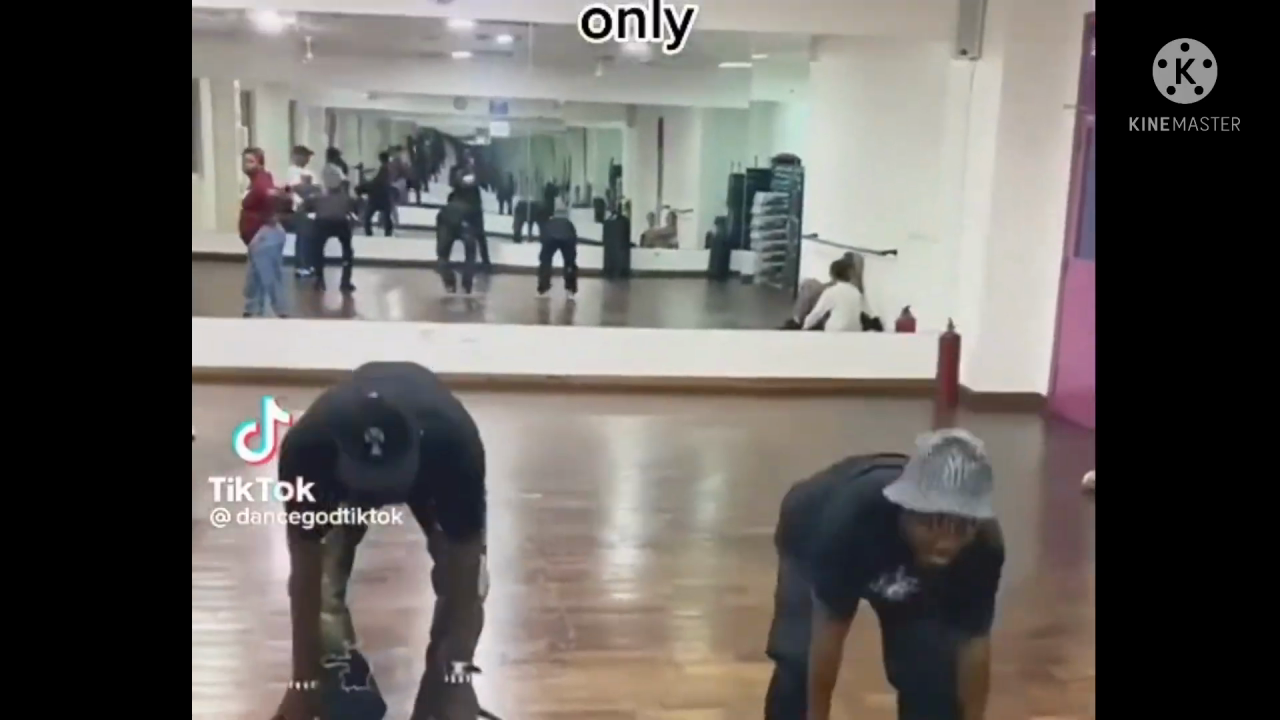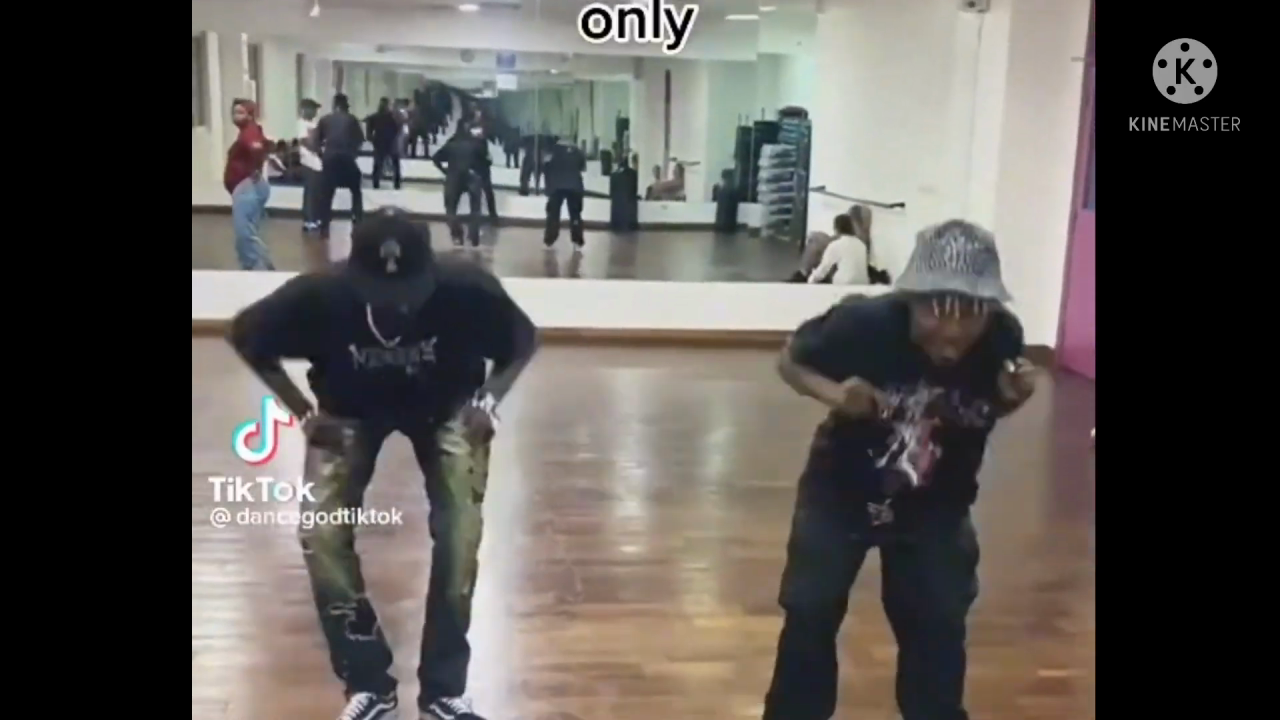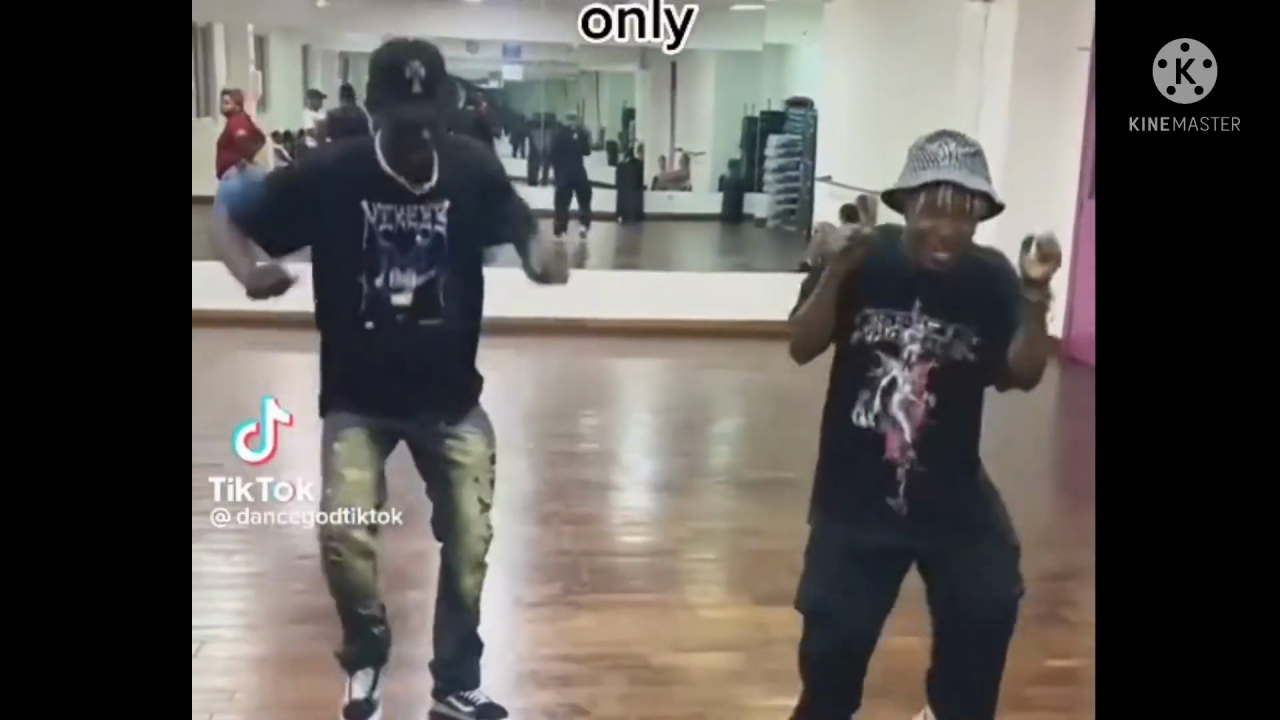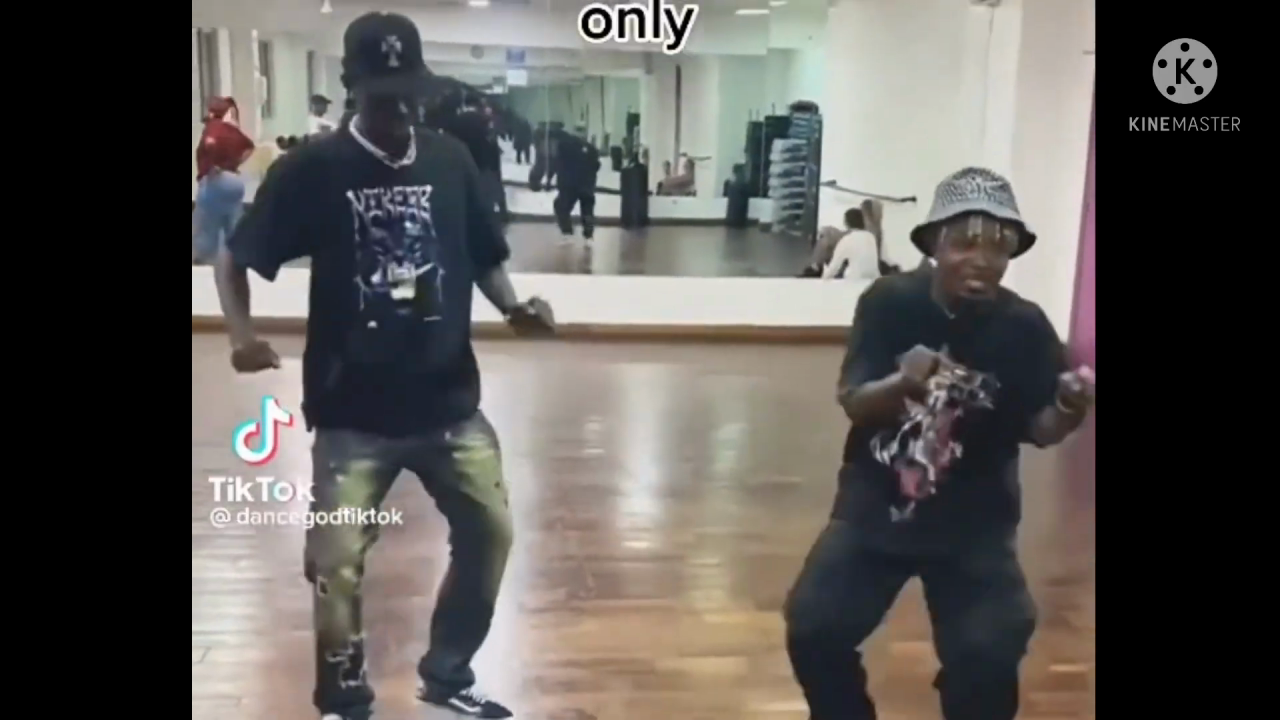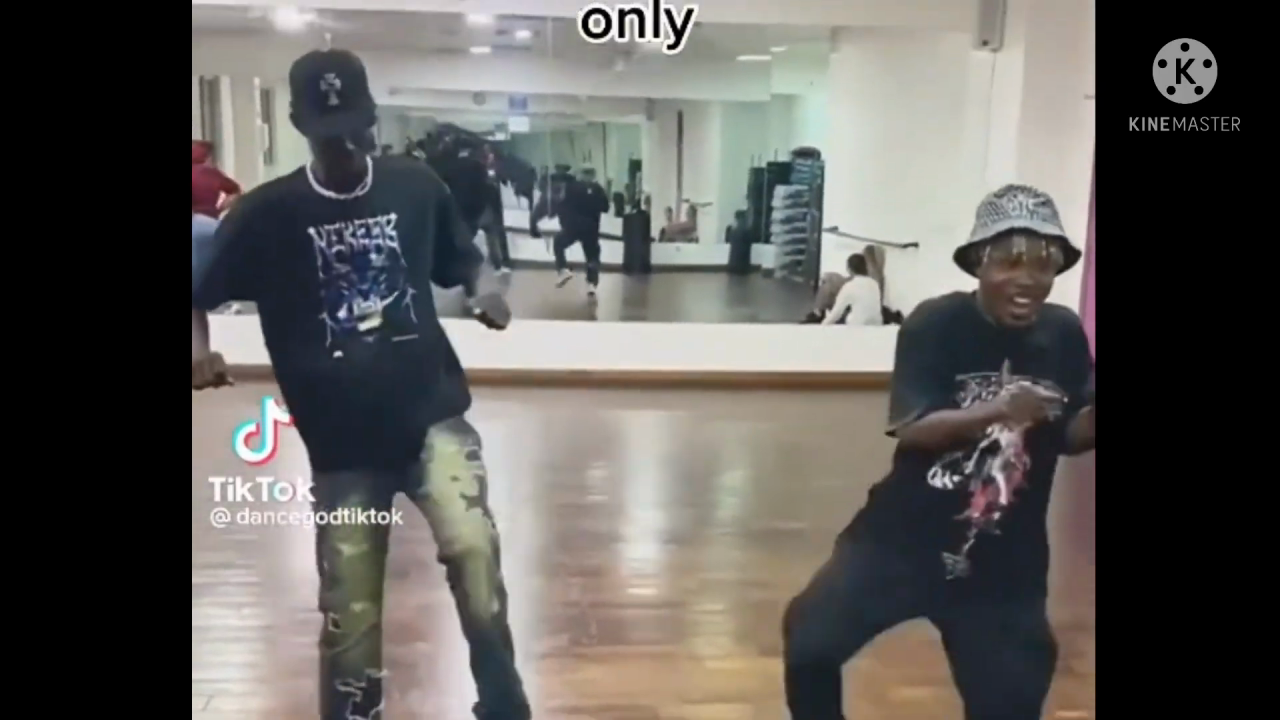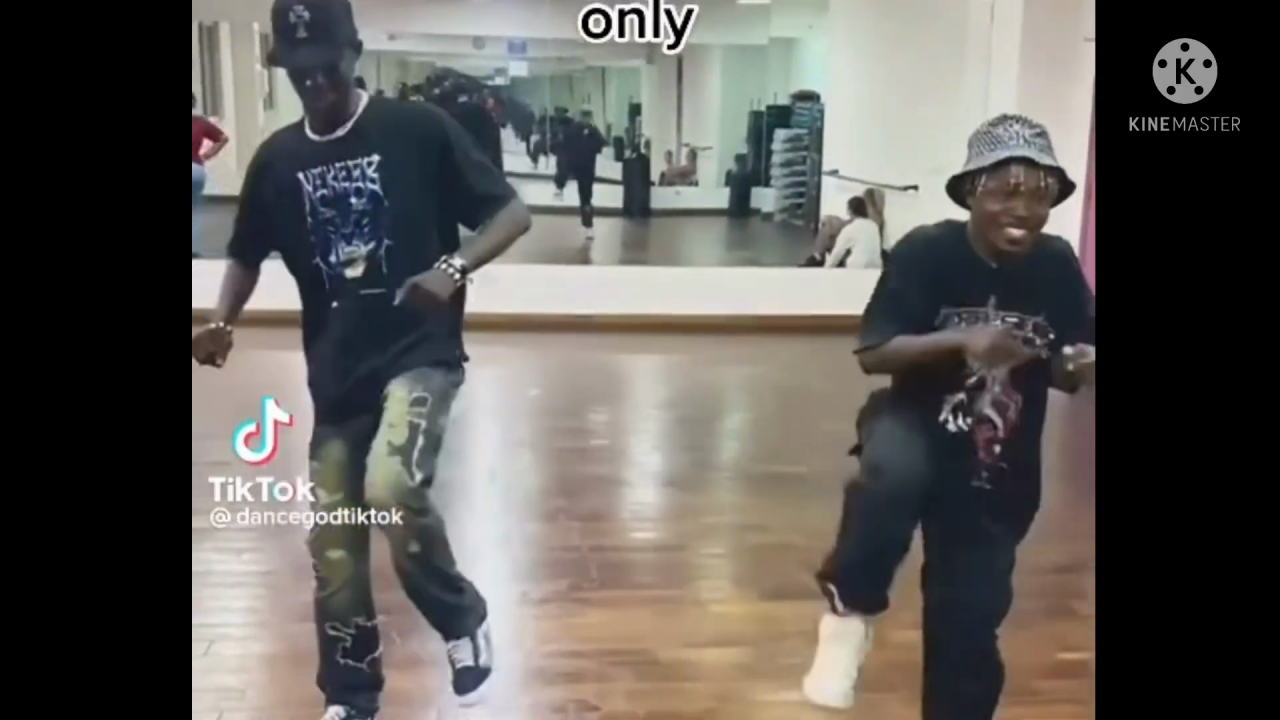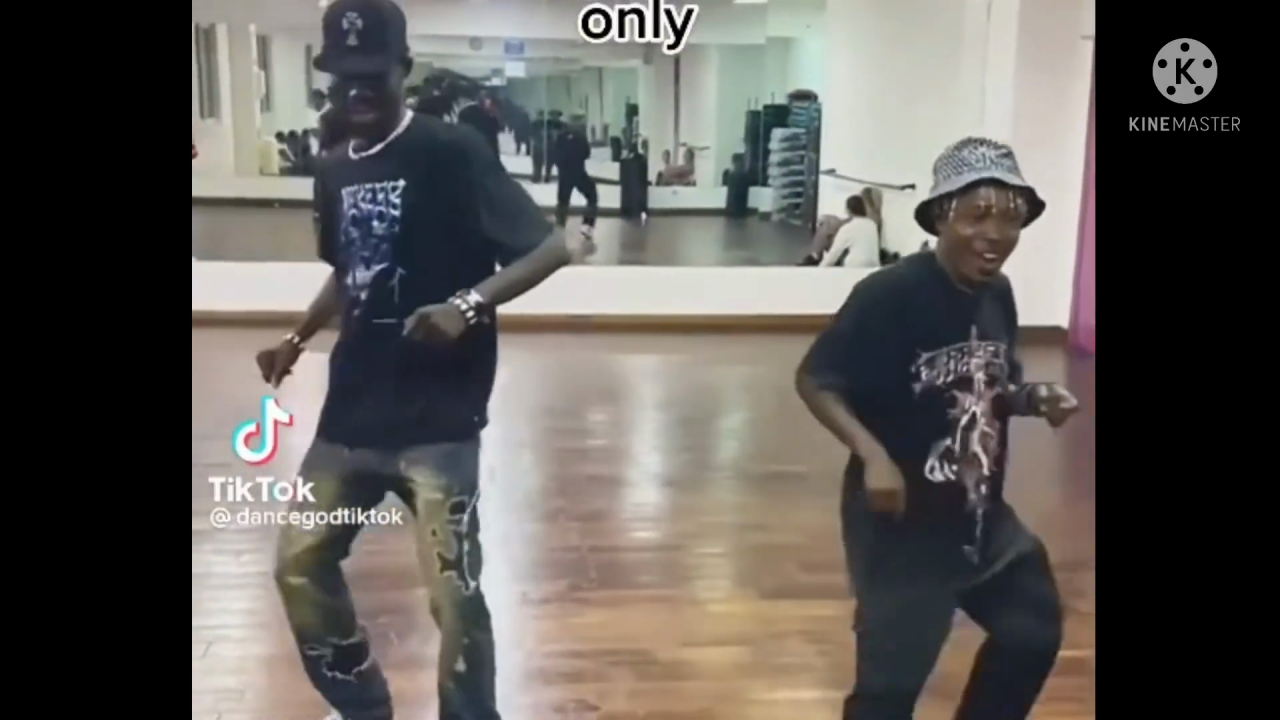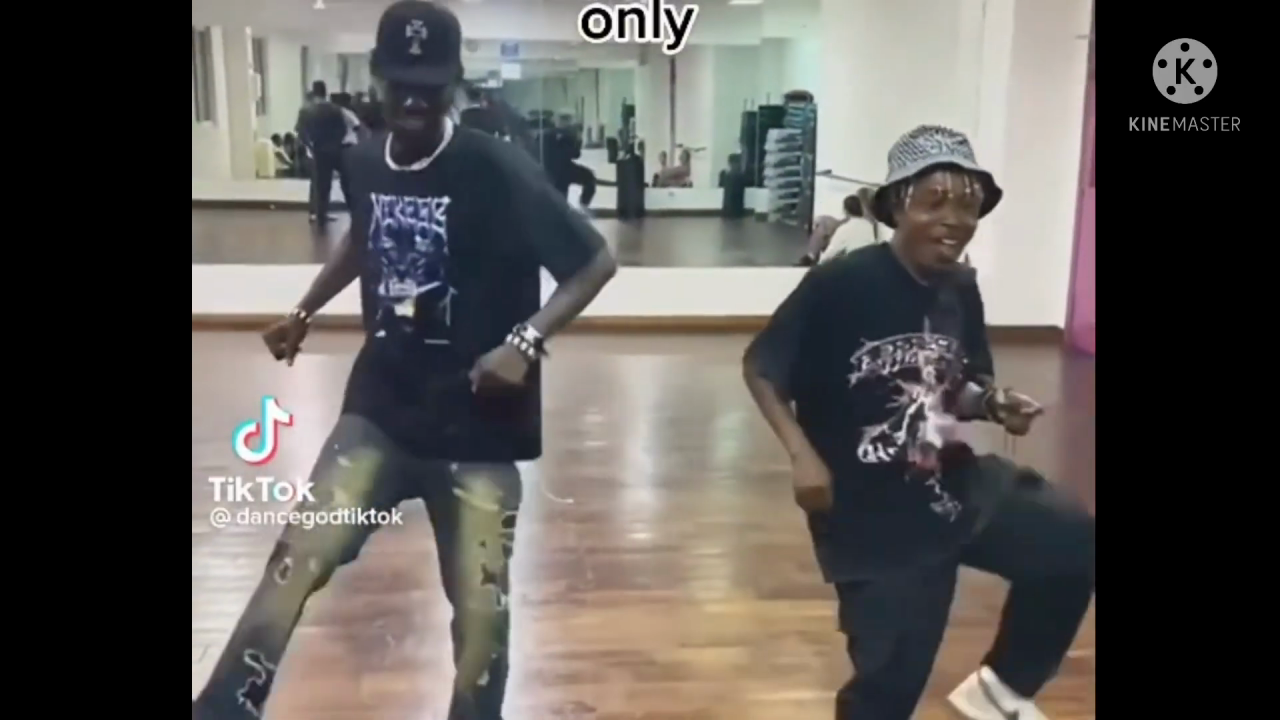
dt=0.3s
person 1, frame 1
left shoulder: (450, 439)
right shoulder: (313, 440)
left elbow: (463, 558)
right elbow: (304, 567)
left wrist: (457, 677)
right wrist: (301, 682)
left hip: (429, 476)
left knee: (466, 581)
right knee: (322, 588)
person 1, frame 2
left shoulder: (468, 291)
right shoulder: (320, 296)
left elbow: (523, 344)
right elbow: (244, 335)
left wrist: (486, 403)
right wrist: (302, 408)
left hip: (442, 406)
right hip: (352, 409)
left knee: (459, 537)
right knee: (322, 531)
person 1, frame 3
left shoulder: (476, 171)
right shoulder: (326, 173)
left elbow: (523, 231)
right elbow: (232, 222)
left wrist: (540, 259)
right wrist: (251, 271)
left hip: (451, 399)
right hip: (356, 400)
left knee: (467, 545)
right knee: (345, 540)
right ankle: (366, 662)
person 1, frame 4
left shoulder: (454, 165)
right shoulder: (309, 171)
left elbow: (487, 260)
right elbow: (235, 260)
left wrist: (513, 306)
right wrist: (241, 332)
left hip: (448, 401)
right hip: (353, 409)
left knee: (488, 537)
right knee: (336, 569)
person 1, frame 5
left shoulder: (418, 186)
right shoulder: (268, 213)
left elbow: (462, 265)
right elbow: (203, 296)
left wrist: (484, 300)
right wrist: (200, 354)
left hip: (432, 411)
right hip: (342, 438)
left knee: (470, 545)
right knee: (349, 609)
person 1, frame 6
left shoulder: (420, 129)
right shoulder: (278, 157)
left elbow: (511, 213)
right elbow: (247, 254)
left wrist: (452, 269)
right wrist: (222, 322)
left hip: (416, 354)
right hip: (336, 371)
left knee: (393, 492)
right knee: (334, 547)
left ankle: (459, 614)
person 1, frame 7
left shoulder: (453, 154)
right shoulder: (335, 169)
left elbow: (551, 248)
left wrist: (468, 304)
right wrist: (296, 340)
left hip: (439, 412)
right hip: (352, 406)
left knee: (451, 592)
right knee: (298, 562)
person 1, frame 8
left shoulder: (499, 170)
right shoulder: (366, 165)
left elbow: (593, 261)
left wrist: (524, 342)
right wrist: (303, 310)
left hip: (480, 428)
right hip: (381, 409)
left knee: (482, 607)
right knee: (313, 544)
person 2, frame 1
left shoulder: (981, 546)
right shoulder: (853, 516)
left elbow: (974, 644)
right elbow: (828, 635)
right hip: (812, 549)
left knee: (930, 675)
right knee: (796, 665)
person 2, frame 2
left shoulder: (1003, 334)
right shoulder: (861, 321)
right elbow: (791, 362)
left wrist: (1015, 396)
right wrist: (830, 393)
left hip: (934, 509)
right hip: (842, 494)
left knee: (938, 627)
right knee: (810, 612)
person 2, frame 3
left shoulder: (992, 276)
right shoulder: (864, 260)
left elbow: (1021, 376)
right elbow: (801, 348)
left wrist: (1036, 296)
right wrist: (836, 273)
left hip: (956, 492)
right hip: (857, 490)
left knee: (986, 614)
right knee: (836, 634)
person 2, frame 4
left shoulder: (1026, 327)
right shoulder: (890, 301)
left elbow: (1044, 430)
right elbow: (854, 404)
left wrist: (1076, 404)
right wrist: (902, 382)
left hip: (974, 524)
right hip: (876, 505)
left knee: (989, 650)
right knee: (815, 625)
person 2, frame 5
left shoulder: (1063, 335)
right shoulder: (934, 324)
left elbow: (1070, 435)
right elbow: (911, 431)
left wrist: (1097, 416)
right wrist: (995, 410)
left hip: (1002, 562)
right hip: (904, 532)
right knee: (812, 636)
person 2, frame 6
left shoulder: (1057, 263)
right shoulder: (923, 253)
left elbow: (1074, 358)
right elbow: (873, 350)
left wrist: (1081, 365)
right wrist: (959, 343)
left hip: (998, 471)
right hip: (917, 431)
left knee: (966, 633)
right knee: (895, 474)
right ankle: (848, 600)
person 2, frame 7
left shoulder: (997, 293)
right shoulder: (889, 294)
right elbow: (814, 381)
left wrist: (1037, 399)
right wrist: (874, 456)
left hip: (978, 516)
right hip: (901, 520)
left knee: (1034, 634)
person 2, frame 8
left shoulder: (961, 292)
right shoulder: (839, 284)
right elbow: (763, 366)
left wrist: (994, 403)
right wrist: (802, 455)
left hip: (949, 481)
right hip: (870, 508)
left knee: (1071, 546)
